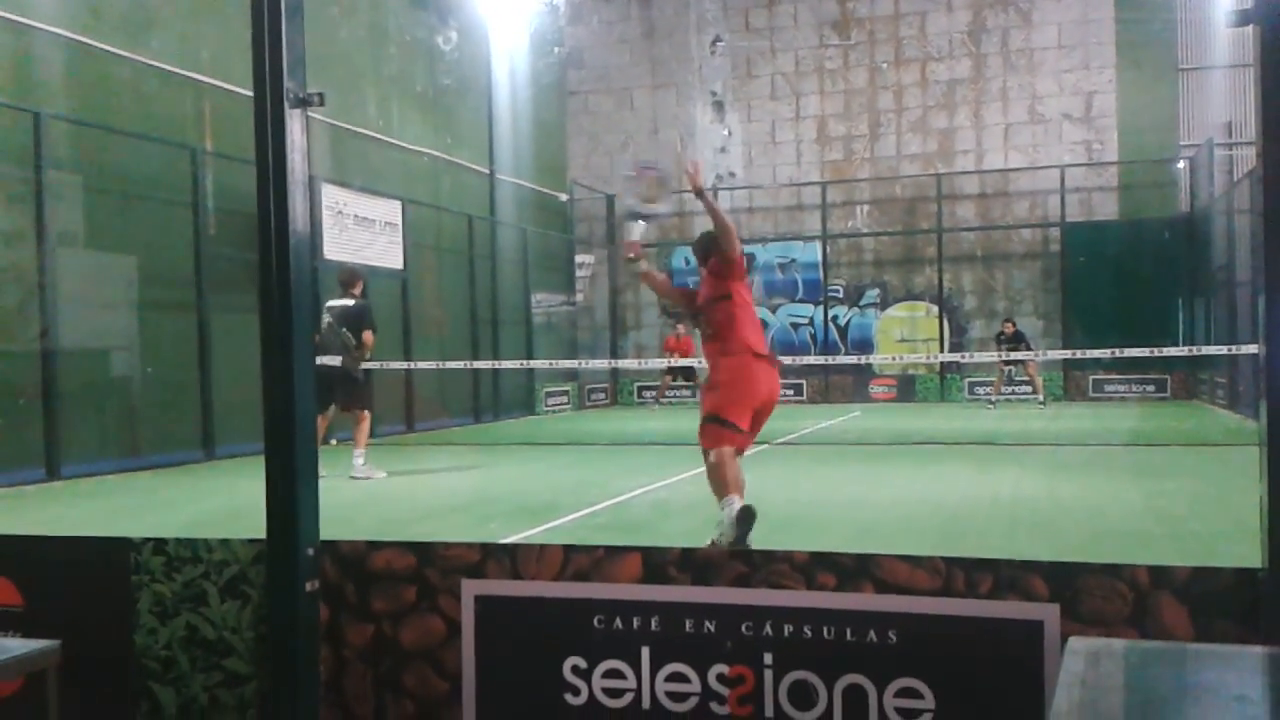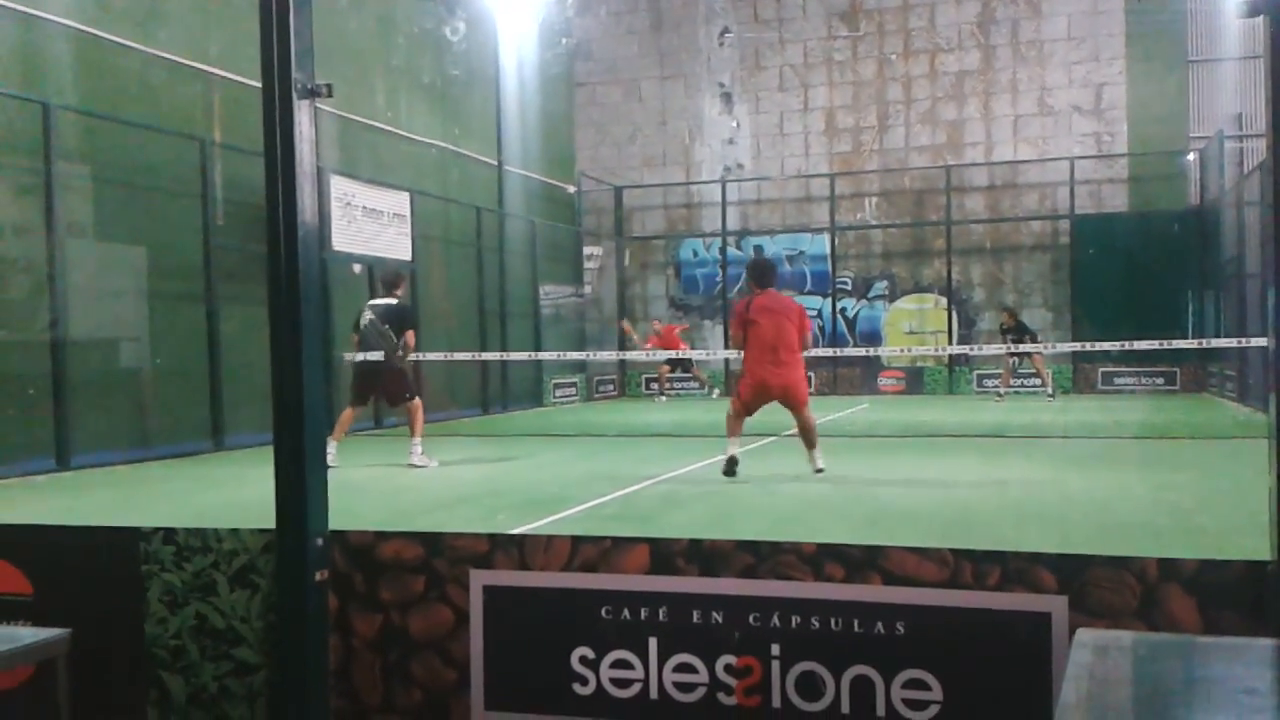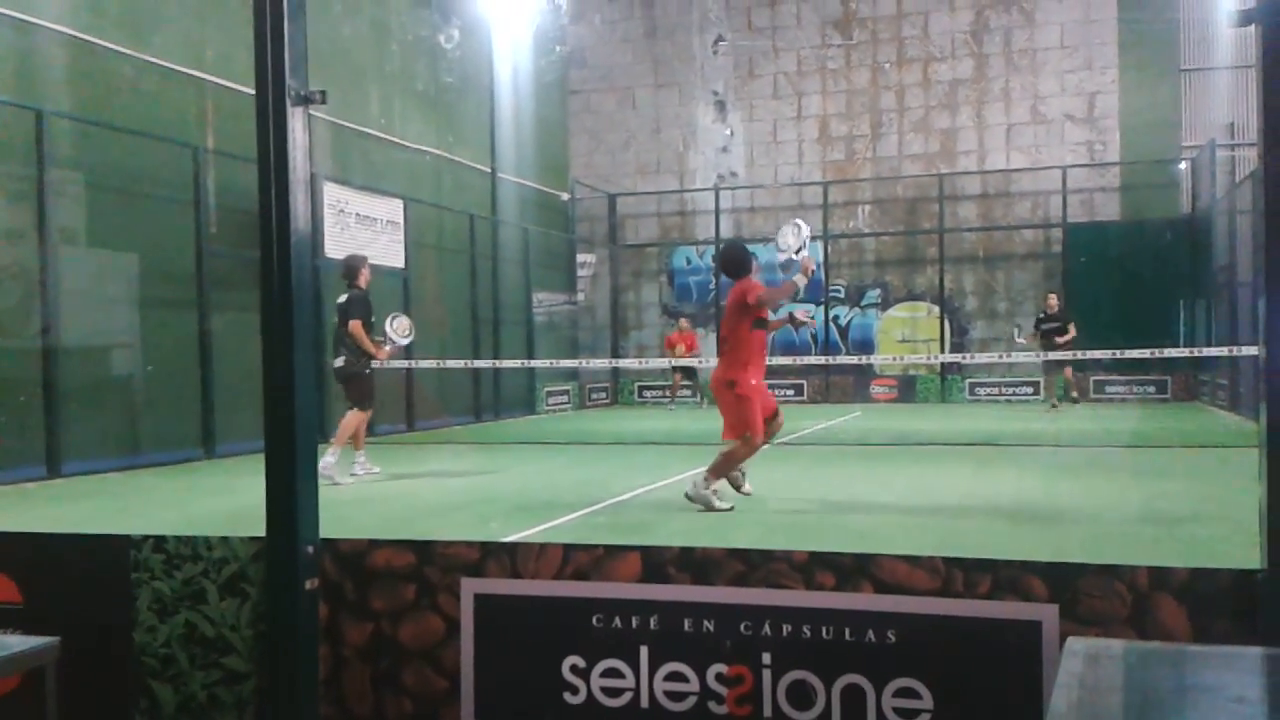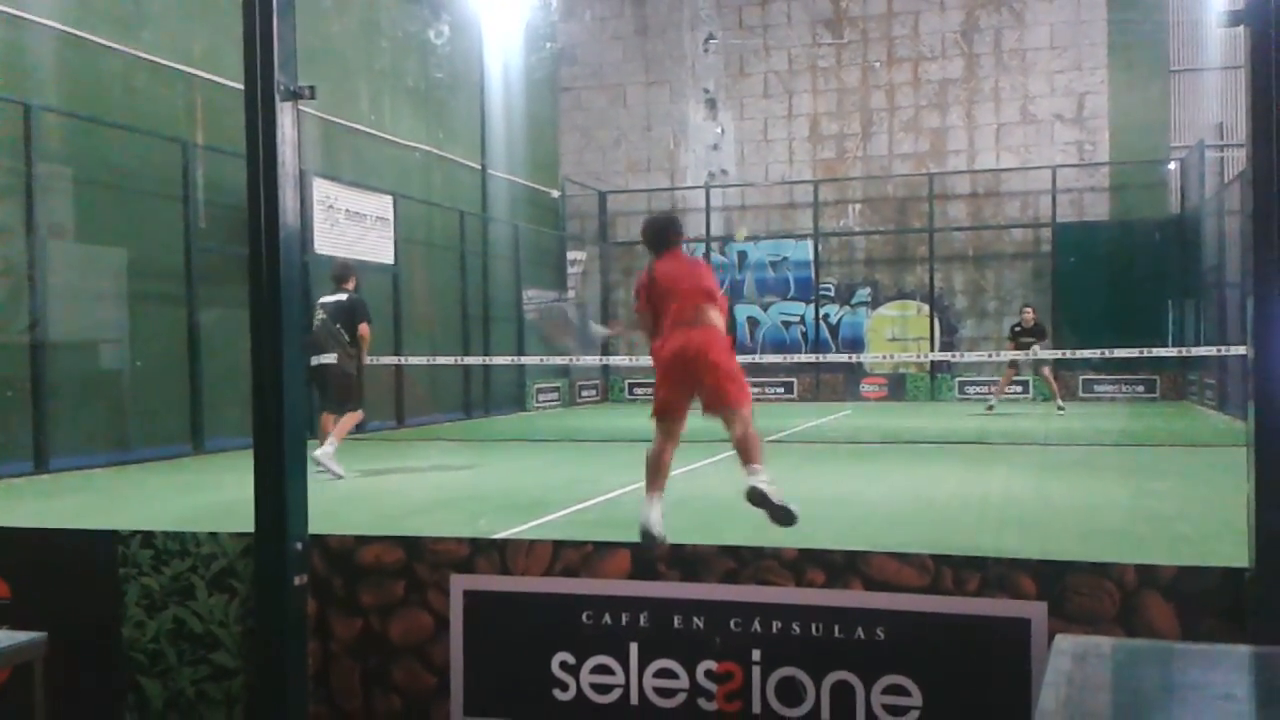
dt=1s
person 1, frame 1
left shoulder: (726, 270)
right shoulder: (704, 292)
left elbow: (729, 236)
right elbow: (674, 294)
left wrist: (701, 193)
right wrist: (641, 264)
left hip: (737, 371)
right hip: (763, 379)
left knee: (718, 450)
right knee: (728, 452)
left ankle: (735, 511)
right ankle: (734, 526)
person 1, frame 2
left shoulder: (744, 306)
right shoulder: (795, 306)
left elbow: (737, 343)
right elbow: (807, 343)
left hip: (757, 377)
right hip: (792, 376)
left knee: (736, 411)
right knee: (802, 413)
left ankle: (732, 453)
right ankle: (815, 459)
person 1, frame 3
left shoulder: (743, 291)
right shoulder: (748, 287)
right elbow: (768, 299)
left wrist: (790, 319)
right wrist: (801, 276)
left hip: (745, 377)
right hip: (737, 378)
left knee: (774, 422)
right knee: (750, 440)
left ankle: (731, 466)
right ankle: (702, 486)
person 1, frame 4
left shoulder: (650, 276)
right shoulder: (700, 268)
left elbow: (646, 325)
left hip: (672, 349)
right hip: (710, 343)
left knee: (666, 434)
right knee: (740, 421)
left ankle: (651, 512)
right ankle: (758, 482)
person 2, frame 1
left shoulder: (327, 306)
right shoulder: (362, 307)
left elbow: (318, 339)
right elbow: (367, 339)
right wrist: (364, 354)
left hip: (322, 366)
right hip: (345, 367)
left knee: (323, 415)
right knee: (363, 416)
right ankle: (359, 463)
person 2, frame 2
left shoulder: (368, 307)
right shoulder: (403, 307)
left elbow: (356, 338)
right elbow: (410, 341)
right wrist: (402, 356)
left hip: (362, 362)
right hip: (385, 361)
left knee: (353, 407)
right knee: (414, 404)
left ankle: (330, 452)
right ankle: (416, 453)
person 2, frame 3
left shoulder: (346, 297)
right shoulder: (359, 297)
right elbow: (354, 328)
left wrist: (374, 345)
right wrist: (374, 351)
left hip: (344, 362)
right hip: (355, 363)
left knee: (360, 411)
right knee: (359, 411)
left ankle: (360, 461)
right ankle: (329, 460)
person 2, frame 4
left shoulder: (321, 302)
right shoulder: (355, 300)
left elbow: (310, 332)
right elbow: (363, 332)
right wrist: (363, 354)
left hip: (317, 360)
right hip: (340, 362)
left knee: (329, 410)
right knee: (354, 412)
left ankle: (326, 452)
right ankle: (326, 451)
